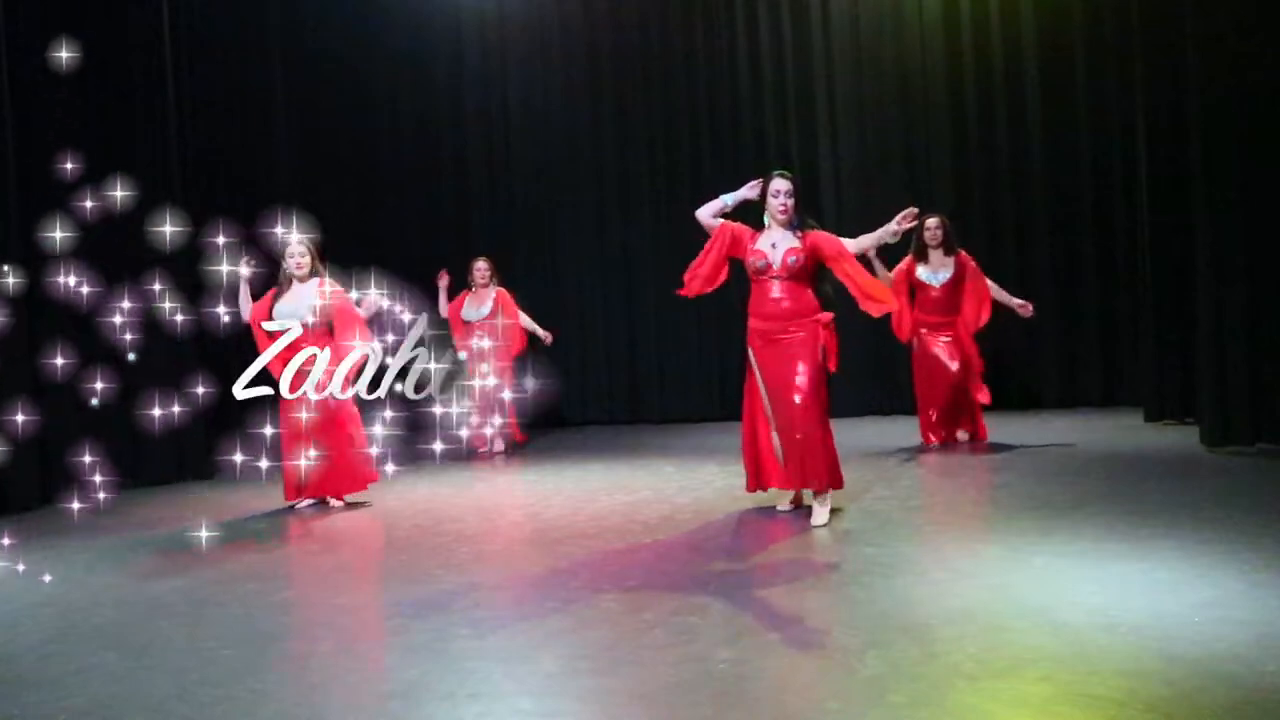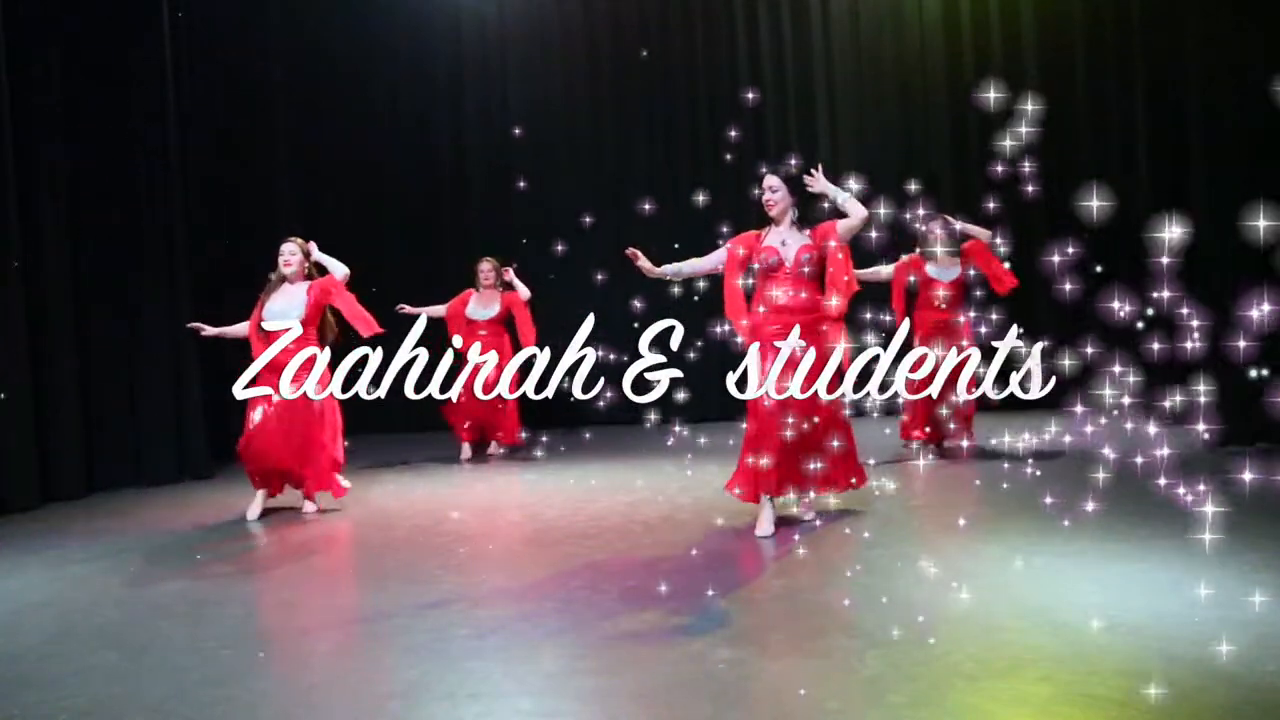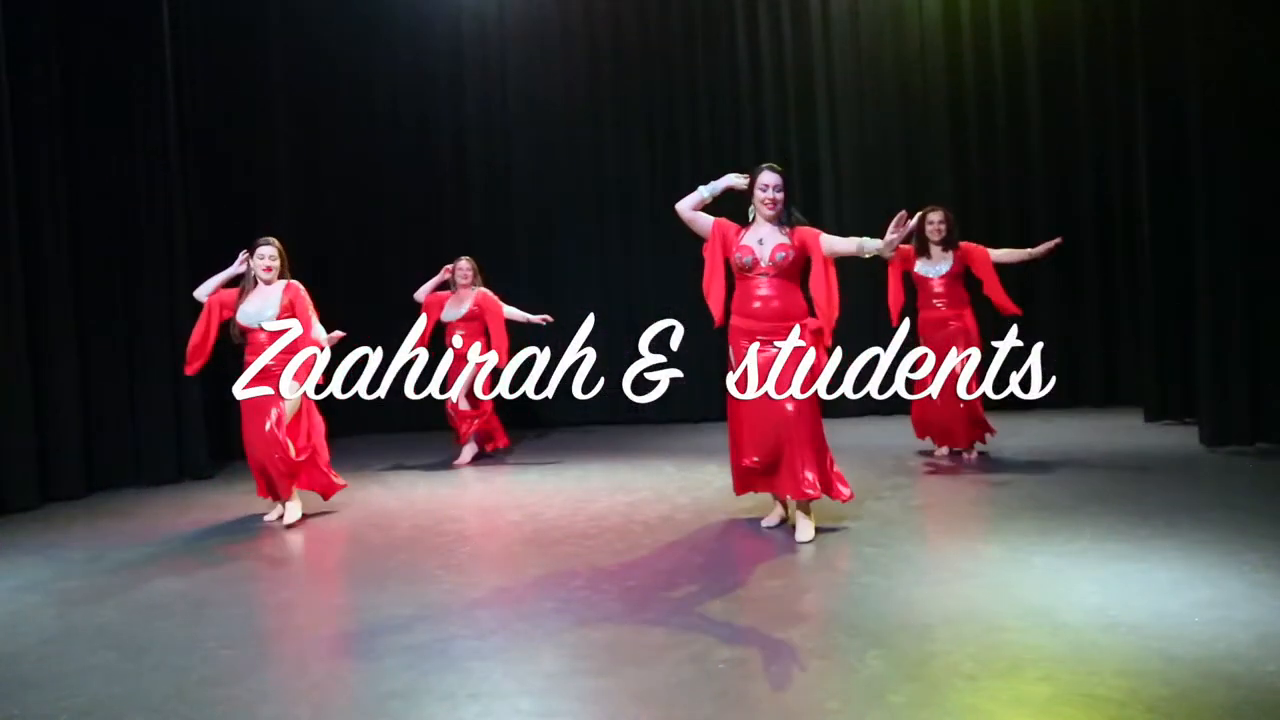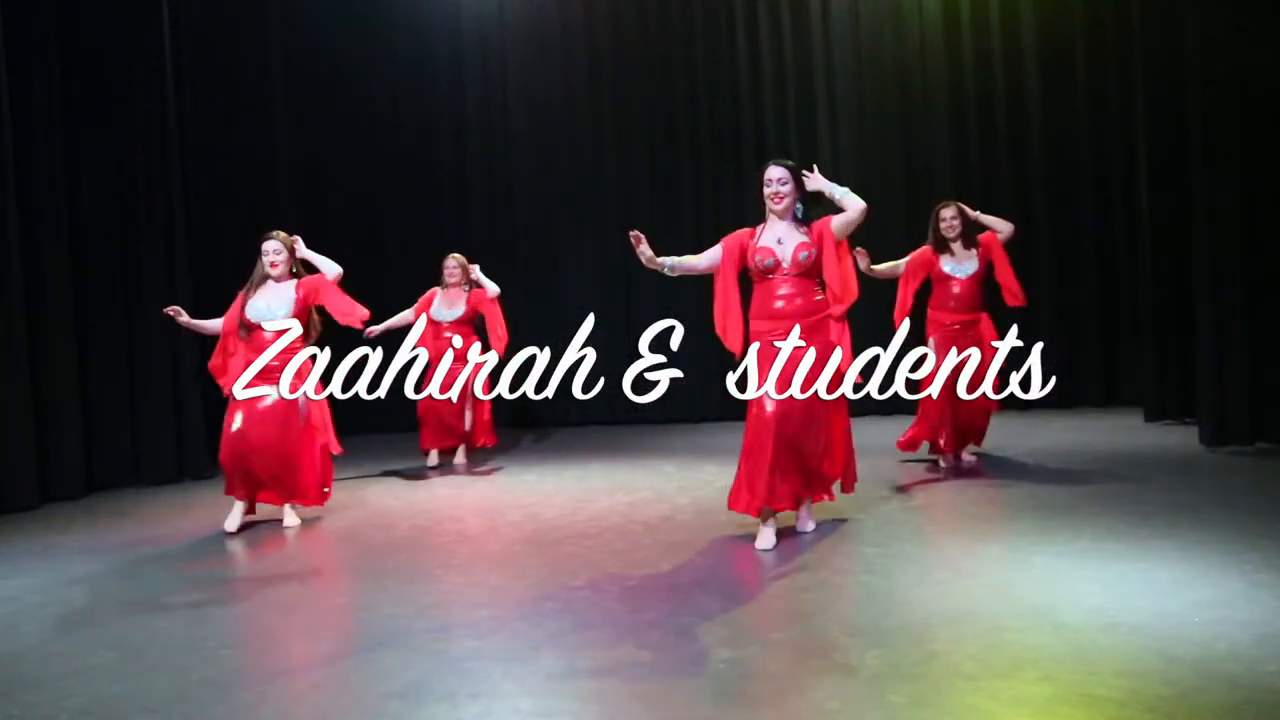
dt=1s
person 1, frame 1
left shoulder: (810, 239)
right shoulder: (746, 238)
left elbow: (853, 247)
right elbow: (702, 216)
left wrist: (885, 232)
right wrist: (739, 196)
left hip: (803, 334)
right hip: (763, 338)
left knee: (804, 408)
right knee: (771, 414)
left ankle: (820, 493)
right ankle: (793, 488)
person 1, frame 2
left shoulder: (819, 236)
right shoulder: (751, 241)
left elbow: (860, 216)
right elbow: (705, 263)
left wrist: (829, 190)
right wrist: (656, 270)
left hip: (813, 335)
right hip: (769, 336)
left knee: (814, 417)
right knee: (768, 416)
left ankle: (806, 495)
right ankle: (765, 505)
person 1, frame 3
left shoulder: (800, 236)
right shoulder: (730, 234)
left elbow: (847, 245)
right elbow: (683, 209)
left wrist: (883, 243)
right wrist: (723, 184)
left hip: (791, 337)
right hip: (747, 339)
left knee: (795, 417)
right knee: (756, 421)
left ankle: (805, 508)
right ankle: (779, 500)
person 1, frame 4
left shoulder: (818, 232)
right shoulder: (746, 239)
left elbow: (859, 209)
right elbow: (699, 262)
left wrist: (825, 187)
right wrist: (656, 261)
left hip: (815, 337)
right hip: (769, 341)
left knee: (812, 422)
right knee: (768, 422)
left ankle: (805, 502)
right ankle: (766, 518)
person 2, frame 1
left shoulder: (326, 287)
right shoulder: (278, 294)
left elbow: (353, 317)
right elbow: (250, 317)
left wrist: (367, 309)
right wrist: (244, 281)
right hip: (292, 372)
left knee: (331, 428)
right knee: (297, 432)
left ankle: (336, 489)
right ankle: (309, 490)
person 2, frame 2
left shoulder: (316, 289)
right shoulder: (270, 294)
left elbow: (343, 274)
right elbow: (252, 327)
left wrist: (318, 255)
right wrist: (217, 331)
left hip: (308, 372)
right hip: (274, 374)
left knee: (309, 435)
right knee: (259, 434)
left ankle: (310, 494)
right ankle: (264, 487)
person 2, frame 3
left shoulder: (292, 289)
right shoulder: (240, 295)
left elbow: (312, 326)
right elbow: (200, 295)
left wrist: (326, 340)
right wrist: (231, 271)
left hip: (288, 373)
right hip: (255, 378)
left knee: (274, 434)
right knee: (258, 441)
left ankle: (292, 495)
right ankle: (282, 500)
person 2, frame 4
left shoulder: (303, 288)
right shoulder: (250, 293)
left elbow: (336, 273)
right elbow: (226, 326)
left wrist: (306, 253)
right wrist: (189, 321)
left hip: (293, 377)
right hip: (255, 379)
left knee: (290, 445)
right knee: (238, 439)
left ankle: (289, 505)
right ankle: (242, 499)
person 3, frame 1
left shoulder: (960, 258)
right shoulder: (913, 262)
left elbow: (983, 284)
right elbow: (890, 283)
left wrist: (1013, 302)
right wrist: (874, 258)
left hip: (953, 328)
right hip: (924, 329)
left knee: (958, 374)
right knee: (929, 379)
left ankle: (963, 427)
right ankle: (935, 433)
person 3, frame 2
left shoulder: (963, 254)
right shoulder: (917, 260)
left elbow: (987, 237)
right elbow: (885, 272)
left wrist: (956, 224)
right wrist: (852, 274)
left hip: (956, 327)
right hip: (926, 327)
left knee: (956, 380)
right knee: (925, 378)
left ankle: (951, 434)
right ankle: (920, 433)
person 3, frame 3
left shoulder: (962, 251)
right shoulder: (912, 255)
left elbow: (999, 255)
left wrist: (1035, 252)
right wrist: (911, 228)
left hip: (960, 323)
right hip: (930, 325)
left knee: (962, 380)
right knee: (933, 383)
left ankle: (966, 440)
right ankle: (943, 440)
person 3, frame 4
left shoulder: (980, 246)
right shoulder: (930, 253)
left elbow: (1008, 230)
right elbow: (898, 268)
left wrist: (974, 215)
right wrist: (869, 268)
left hip: (973, 326)
right hip: (941, 326)
left knee: (971, 386)
right knee: (941, 383)
left ankle: (961, 444)
right ankle: (941, 445)
person 4, frame 1
left shoulder: (499, 294)
right shoulder: (465, 296)
left elbow: (517, 315)
right elbow: (446, 313)
left wrist: (539, 331)
right wrist: (442, 289)
left hip: (496, 351)
right hip: (475, 353)
left knee: (496, 393)
right knee: (480, 396)
left ankle: (500, 437)
right ankle: (484, 439)
person 4, frame 2
left shoulder: (505, 297)
right shoulder: (468, 296)
left elbow: (526, 296)
right elbow: (445, 310)
left wrist: (512, 279)
right wrist: (416, 310)
left hip: (497, 352)
left knee: (496, 396)
right knee: (467, 397)
left ankle: (497, 440)
right ankle: (466, 442)
person 4, frame 3
left shoulder: (481, 294)
right shoulder: (446, 298)
left elbow: (504, 310)
right elbow: (419, 297)
left wrist: (530, 317)
right wrist: (440, 277)
right hip: (455, 356)
left knee: (458, 395)
right knee: (464, 399)
left ankle: (471, 443)
right ankle: (478, 441)
person 4, frame 4
left shoulder: (474, 295)
right shoulder: (434, 294)
left elbow: (494, 292)
right elbow: (411, 314)
left wrist: (478, 276)
right wrist: (382, 326)
left hip: (465, 357)
right hip: (441, 358)
left knee: (463, 401)
right knee: (431, 402)
left ankle: (461, 449)
right ankle: (434, 447)
